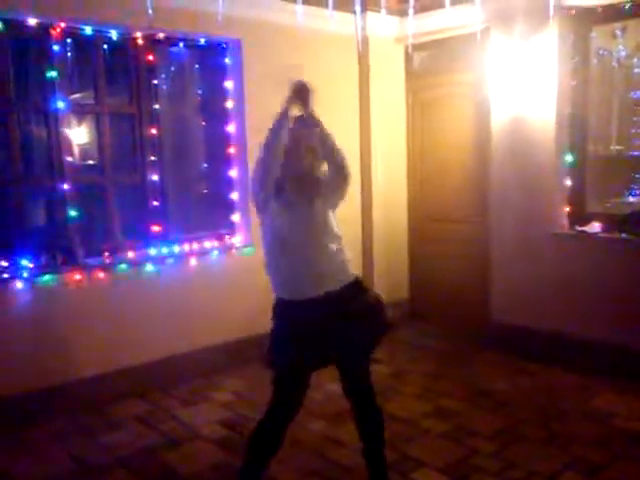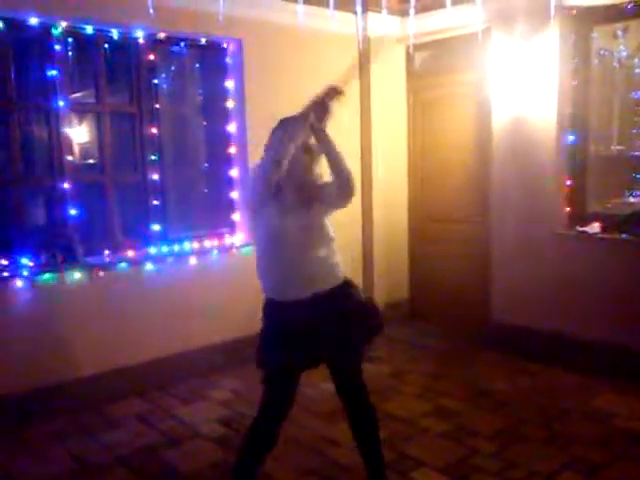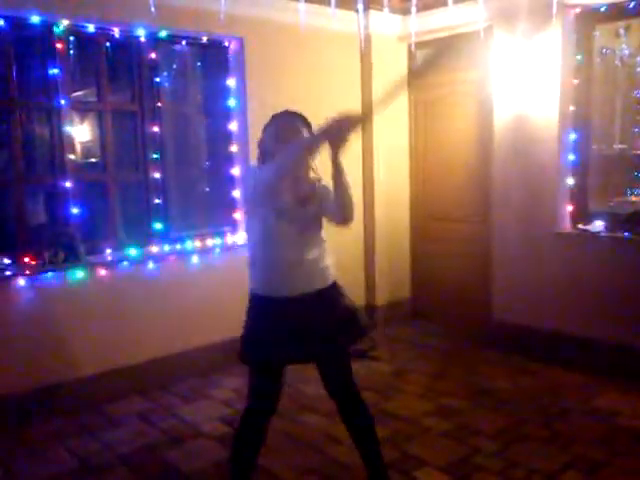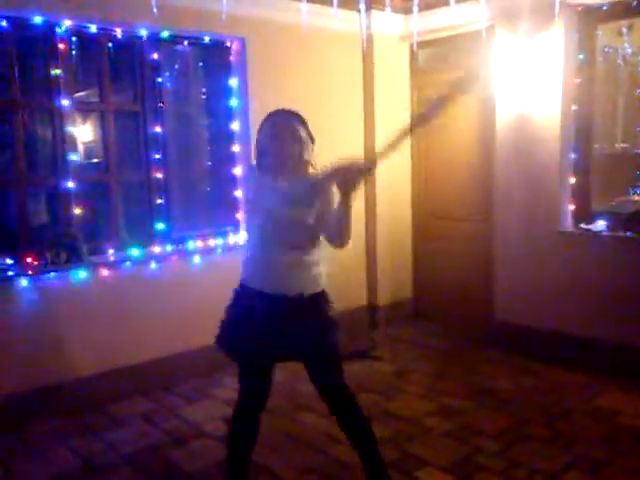
dt=0.1s
person 1, frame 1
left shoulder: (322, 191)
right shoulder: (265, 193)
left elbow: (341, 171)
right elbow: (268, 156)
left wrist: (310, 119)
right wrist: (288, 109)
left hip: (345, 302)
right hip: (296, 312)
left knee: (361, 394)
right knee: (283, 407)
person 1, frame 2
left shoulder: (320, 195)
right shoulder: (261, 194)
left elbow: (347, 188)
right elbow: (272, 165)
left wrist: (320, 129)
right wrist: (305, 119)
left hip: (334, 303)
right hip: (286, 313)
left knee: (354, 394)
right knee: (274, 407)
person 1, frame 3
left shoulder: (318, 189)
right shoulder: (256, 181)
left elbow: (344, 217)
right elbow: (277, 173)
left wrist: (336, 152)
right wrist: (322, 133)
left hip: (321, 303)
right hip: (270, 307)
left knee: (346, 394)
right knee: (261, 404)
person 1, frame 4
left shoulder: (319, 188)
right shoulder: (256, 183)
left elbow: (338, 238)
right elbow: (281, 197)
left wrist: (345, 193)
right wrist: (332, 175)
left hip: (307, 305)
right hip: (258, 304)
left knee: (337, 394)
right knee: (251, 401)
